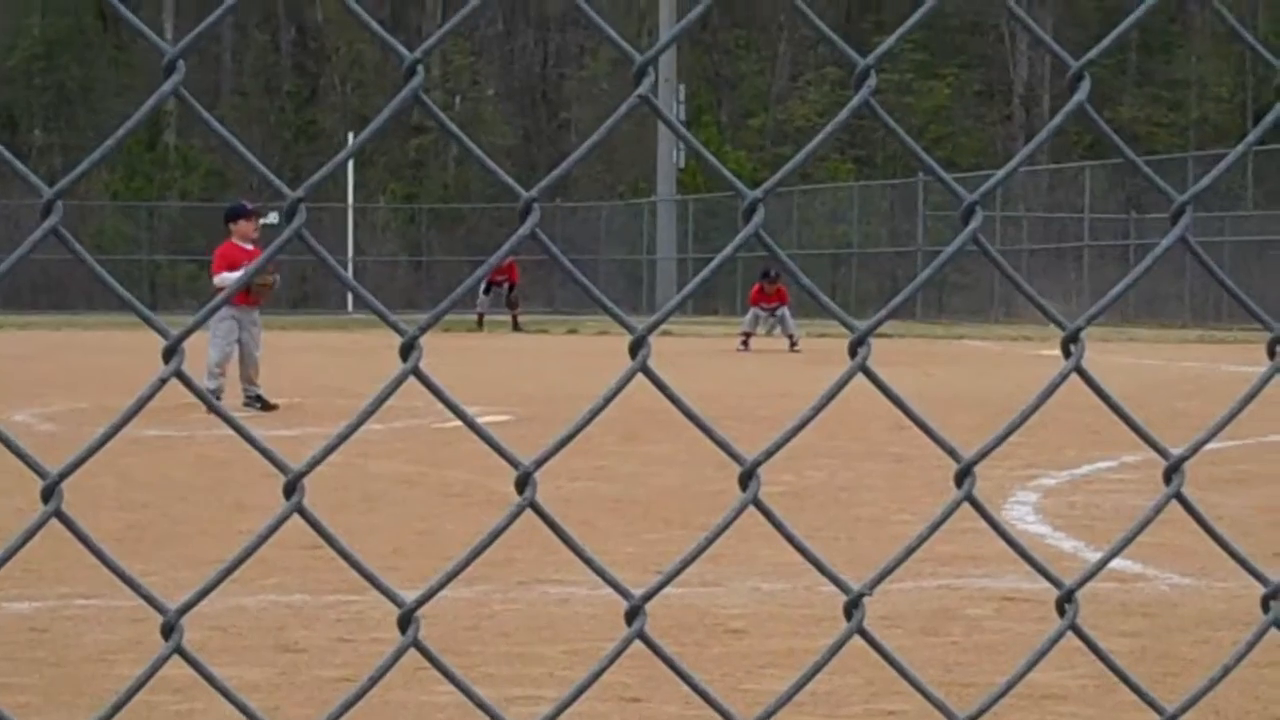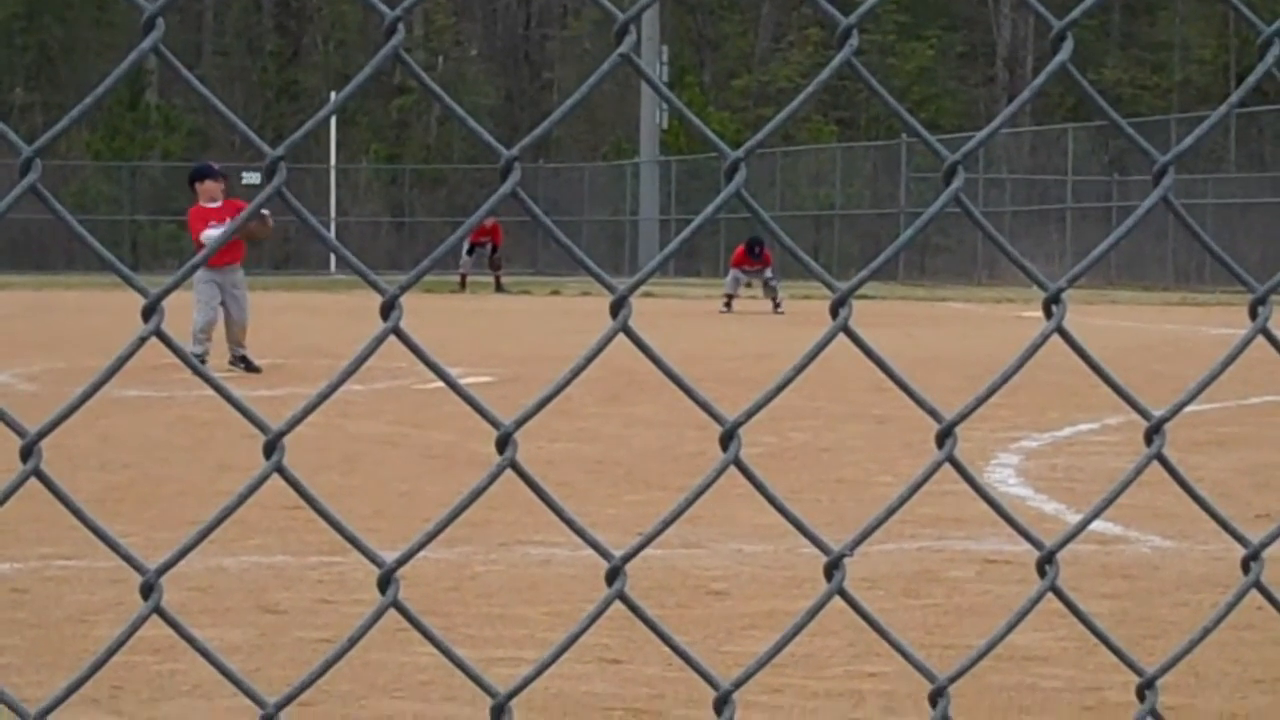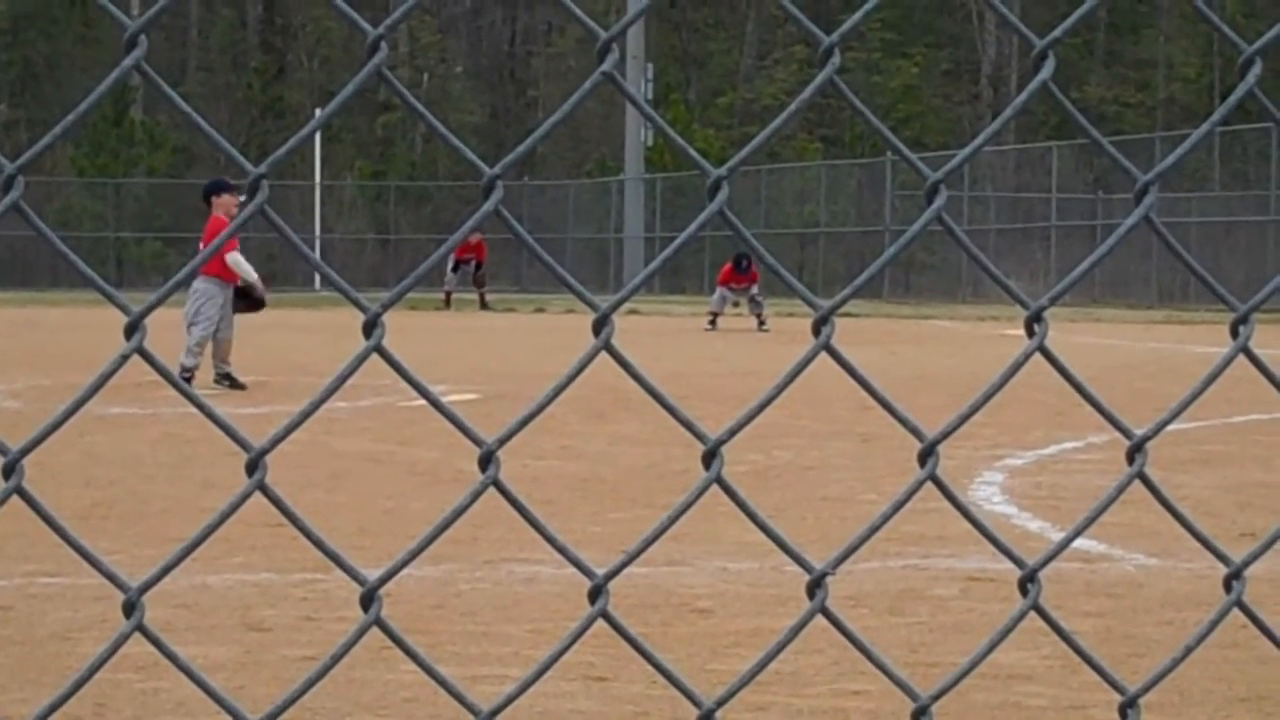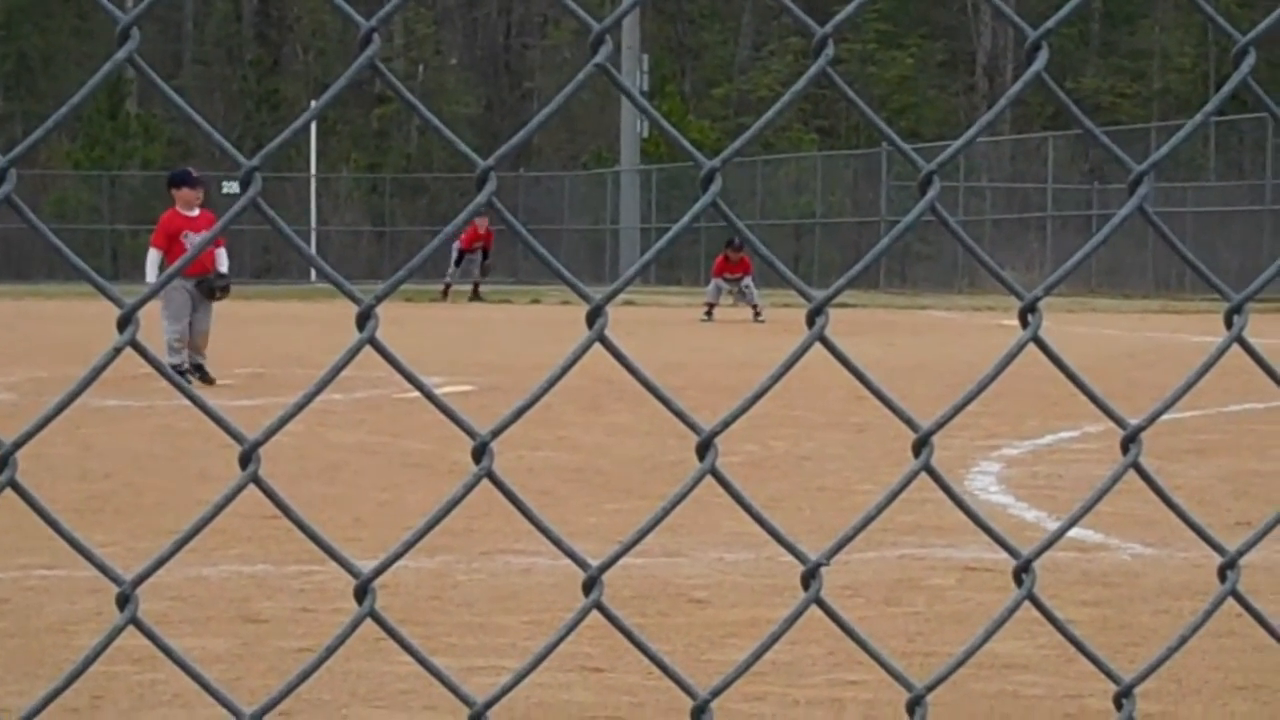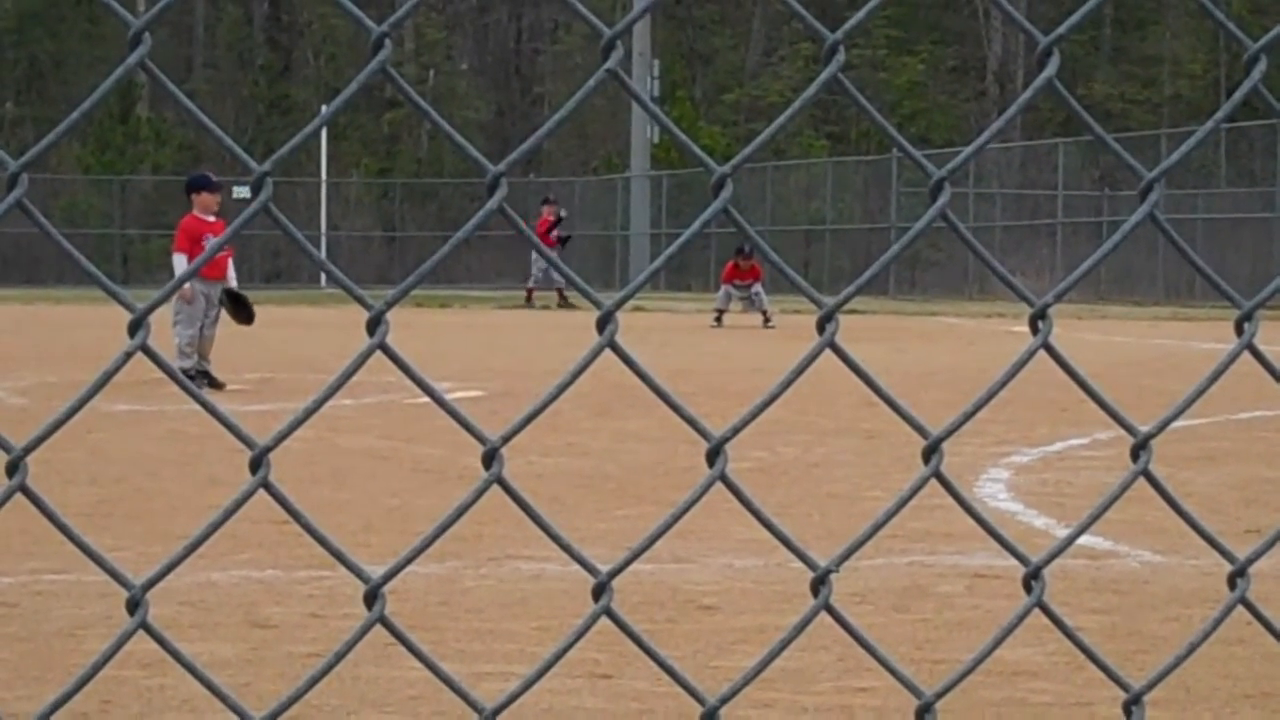
dt=1s
person 1, frame 1
left shoulder: (258, 253)
right shoulder: (225, 251)
left elbow: (268, 277)
right elbow: (218, 279)
left wrist: (269, 280)
right wrist: (246, 275)
left hip: (251, 311)
right hip: (227, 310)
left knee: (251, 355)
right knee: (221, 351)
left ankle: (252, 395)
right ankle: (213, 394)
person 1, frame 2
left shoulder: (233, 206)
right shoulder: (196, 213)
right elbow: (207, 237)
left wrist: (263, 217)
left hip: (234, 271)
right hip: (208, 273)
left knee: (239, 316)
right knee: (205, 317)
left ankle: (238, 355)
right ankle: (198, 357)
person 1, frame 3
left shoulder: (223, 225)
right shoulder: (219, 225)
right elbow: (232, 257)
left wrist: (247, 281)
right wrist: (255, 278)
left hip: (224, 288)
right hip: (210, 287)
left knee: (224, 333)
right knee: (201, 330)
left ankle: (222, 373)
right ankle: (186, 372)
person 1, frame 4
left shoulder: (209, 217)
right shoulder: (168, 220)
left elbow: (219, 246)
right elbow: (155, 251)
left wrist: (222, 271)
right wrist: (151, 280)
left hip: (204, 281)
right hip: (178, 281)
left knee: (202, 325)
right knee: (178, 325)
left ankle: (197, 363)
right ankle: (176, 366)
person 1, frame 5
left shoulder: (221, 225)
right shoulder: (188, 224)
left elbow: (227, 256)
right elbow: (179, 256)
left wrist: (232, 284)
right wrist: (184, 284)
left hip: (216, 286)
right hip: (195, 284)
left knee: (208, 329)
right knee: (189, 328)
left ankle: (203, 369)
right ankle: (186, 371)
